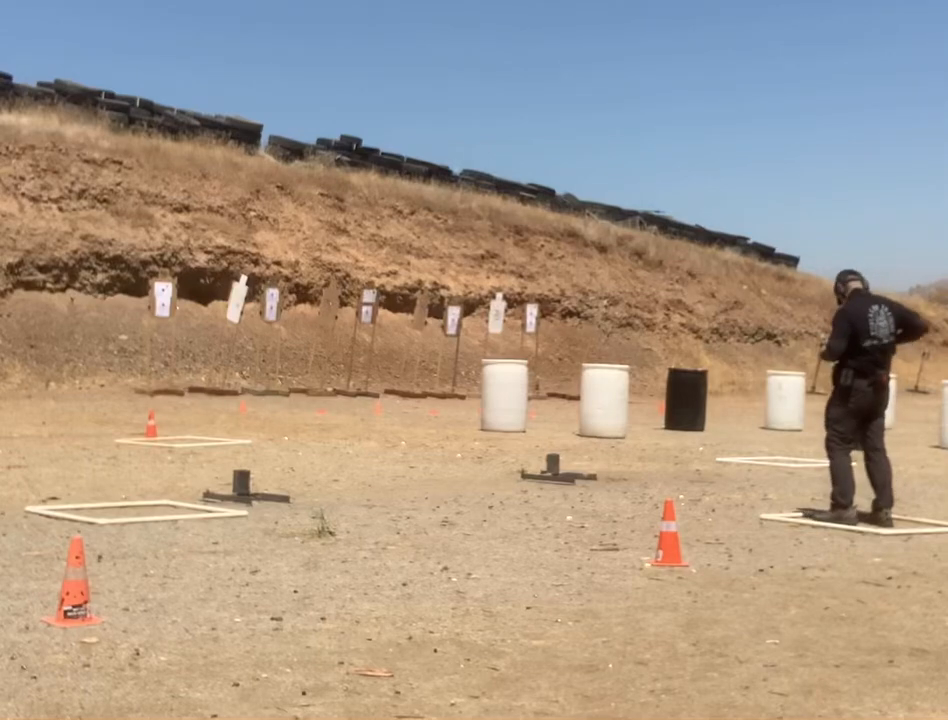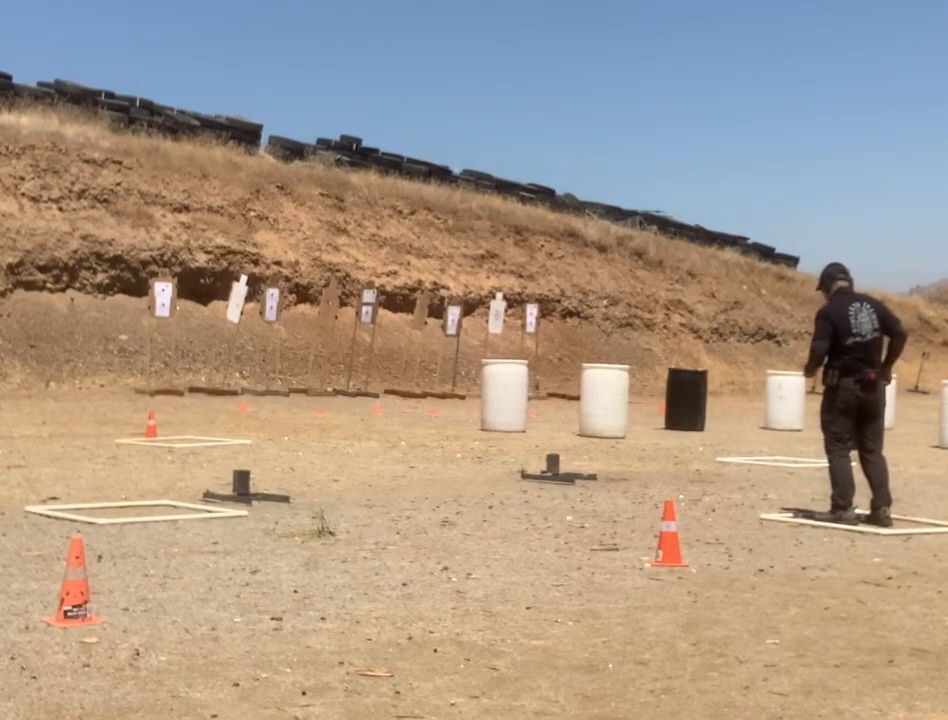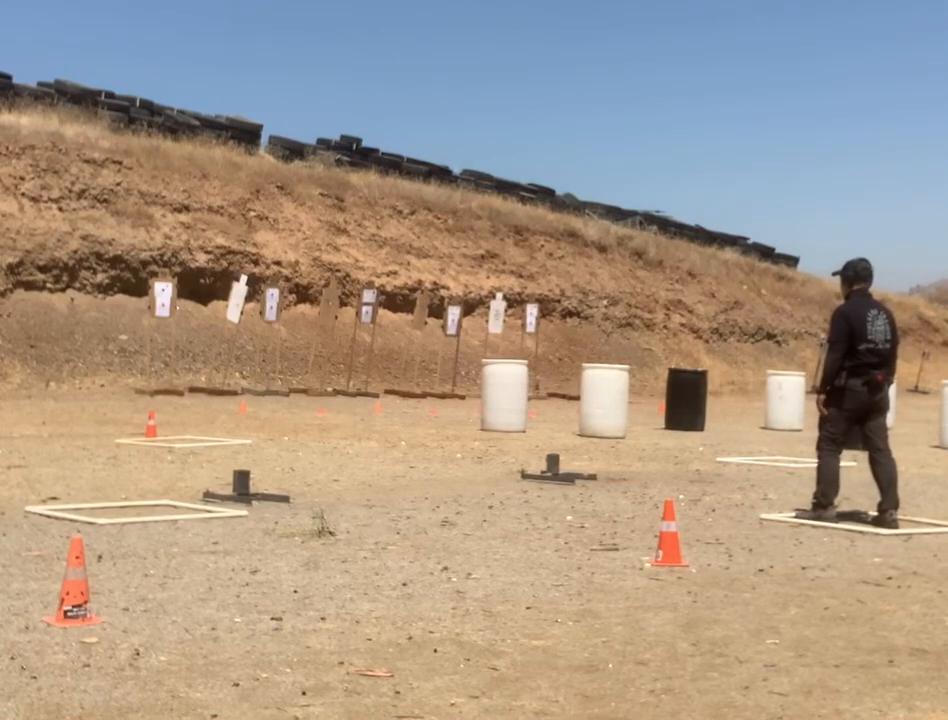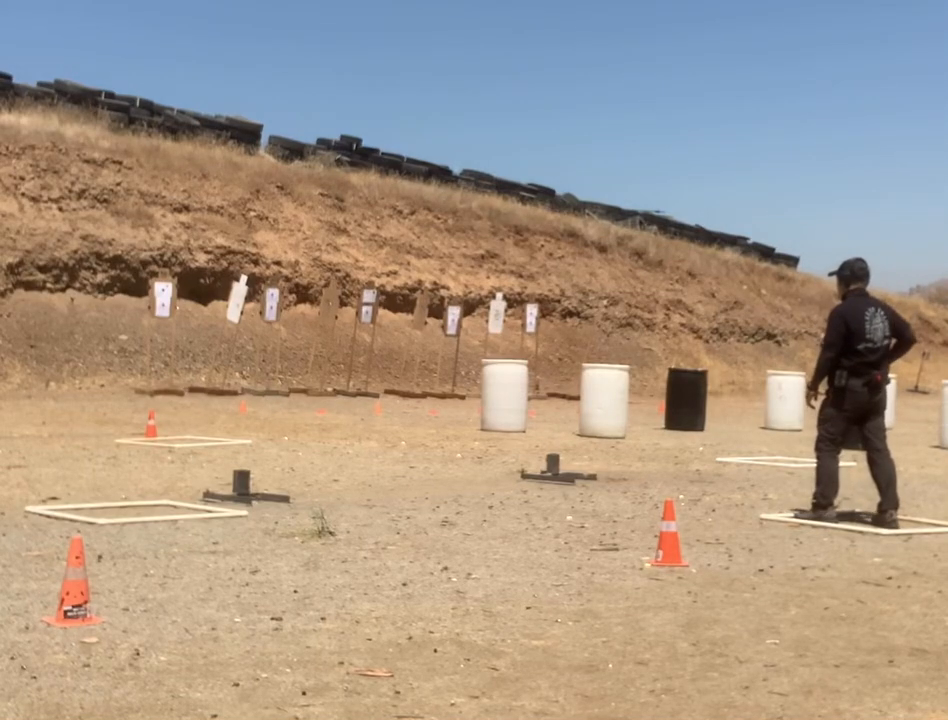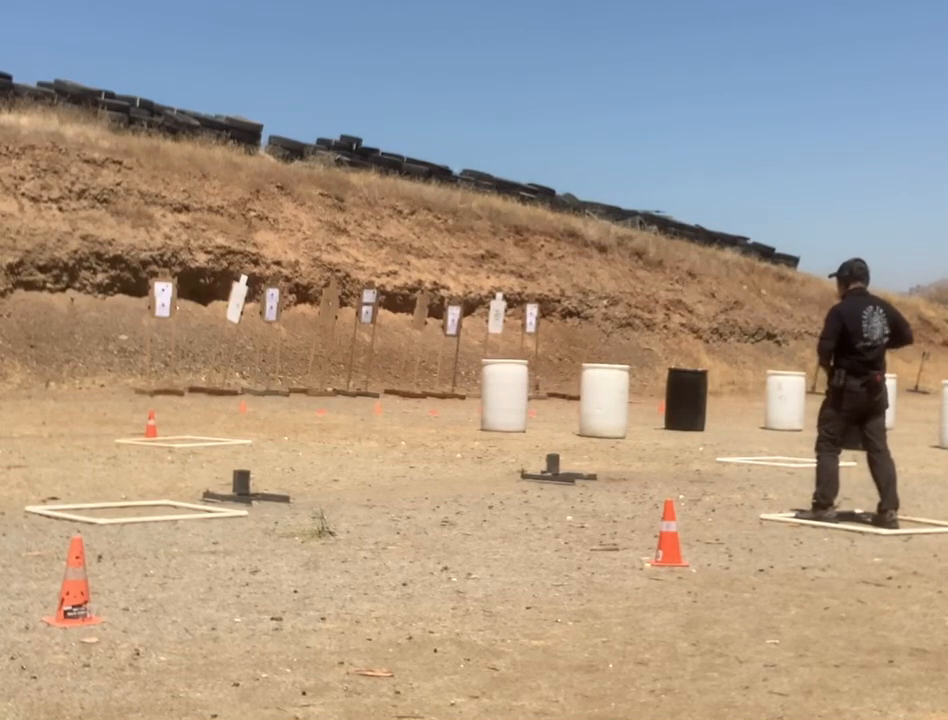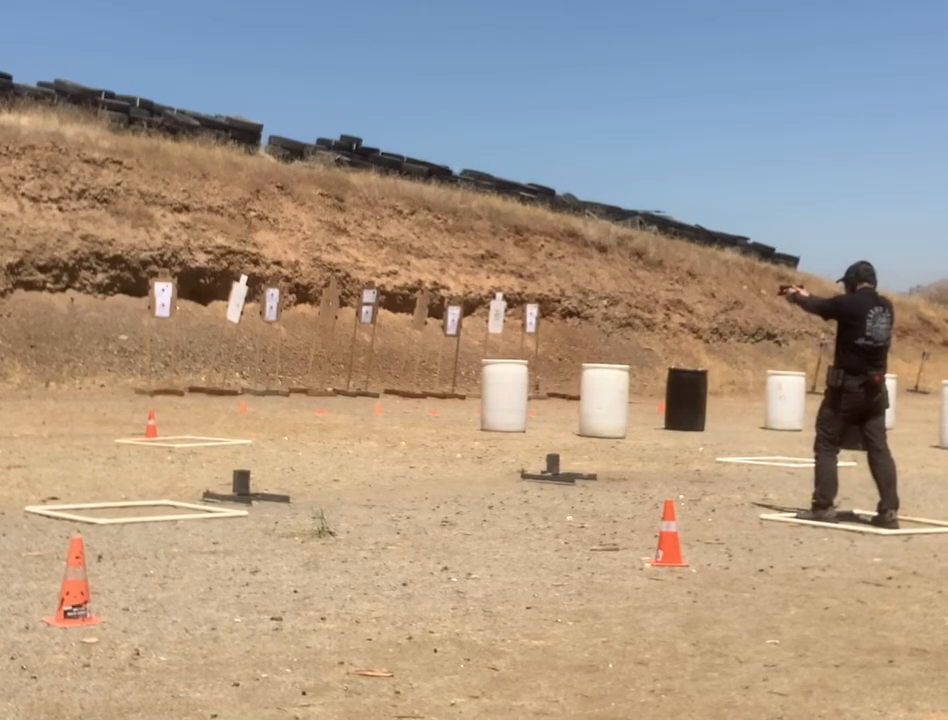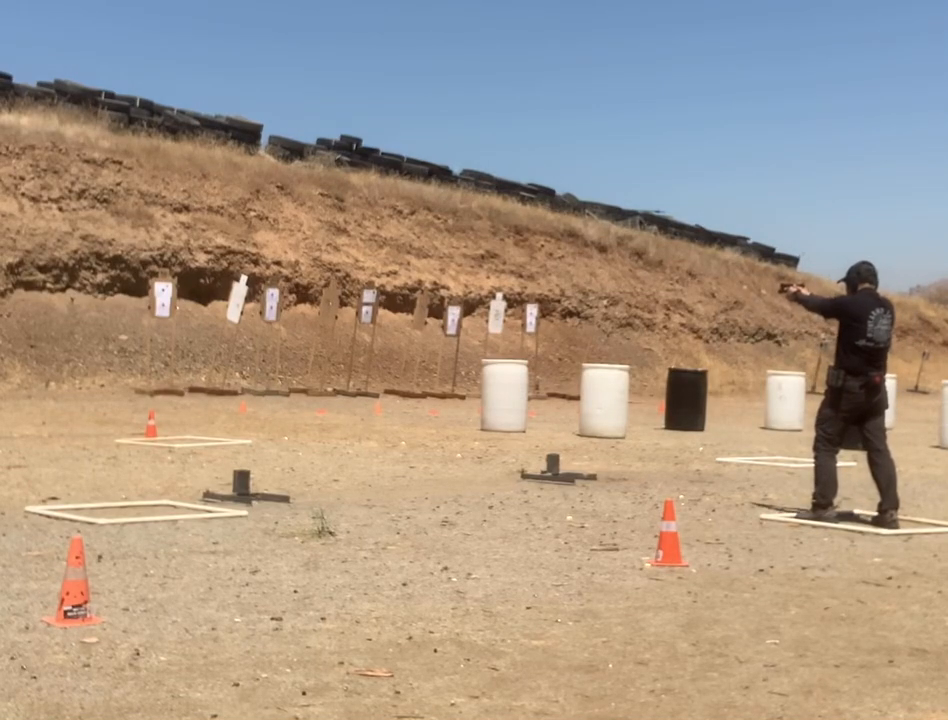
dt=0.7s
person 1, frame 1
left shoulder: (847, 312)
right shoulder: (888, 306)
left elbow: (834, 350)
right elbow: (922, 326)
left wrist: (825, 353)
left hip: (851, 387)
right hip: (878, 387)
left knee: (838, 447)
right knee: (875, 448)
left ankle: (843, 508)
right ankle: (883, 509)
person 1, frame 2
left shoulder: (828, 311)
right shoulder: (873, 305)
left elbow: (819, 351)
right elbow: (900, 333)
left wrist: (810, 368)
right wrist: (887, 366)
left hip: (842, 386)
right hip: (873, 386)
left knee: (838, 449)
right knee: (872, 450)
left ankle: (843, 509)
right ankle: (881, 508)
person 1, frame 3
left shoulder: (845, 312)
right shoulder: (885, 313)
left elbow: (835, 355)
right elbow: (892, 354)
left wrist: (822, 390)
left hip: (848, 389)
right hip: (877, 391)
left knee: (829, 447)
right knee: (880, 449)
left ankle: (823, 507)
right ankle: (888, 511)
person 1, frame 4
left shoulder: (842, 311)
right shoulder: (883, 310)
left elbow: (829, 353)
right elbow: (908, 338)
left wrist: (814, 384)
left hip: (846, 389)
right hip: (875, 389)
left knee: (827, 446)
right knee: (878, 449)
left ankle: (824, 507)
right ankle: (889, 511)
person 1, frame 5
left shoulder: (841, 311)
right shoulder: (884, 308)
left elbow: (826, 349)
right elbow: (907, 336)
left wrist: (826, 363)
left hip: (846, 388)
right hip: (875, 389)
left knee: (828, 447)
right knee: (878, 449)
left ankle: (824, 507)
right ankle: (889, 511)
person 1, frame 6
left shoulder: (849, 304)
right shoulder: (886, 307)
left elbow: (818, 307)
left wrist: (797, 296)
right wrist: (807, 295)
left hip: (847, 387)
right hip: (875, 388)
left knee: (826, 446)
right knee: (879, 449)
left ankle: (823, 507)
right ankle: (889, 511)
person 1, frame 7
left shoulder: (851, 304)
right shoulder: (887, 307)
left elbow: (822, 306)
left wrist: (799, 296)
right wrist: (807, 295)
left hip: (846, 387)
right hip: (875, 389)
left knee: (825, 446)
right knee: (878, 449)
left ankle: (823, 507)
right ankle: (889, 511)
